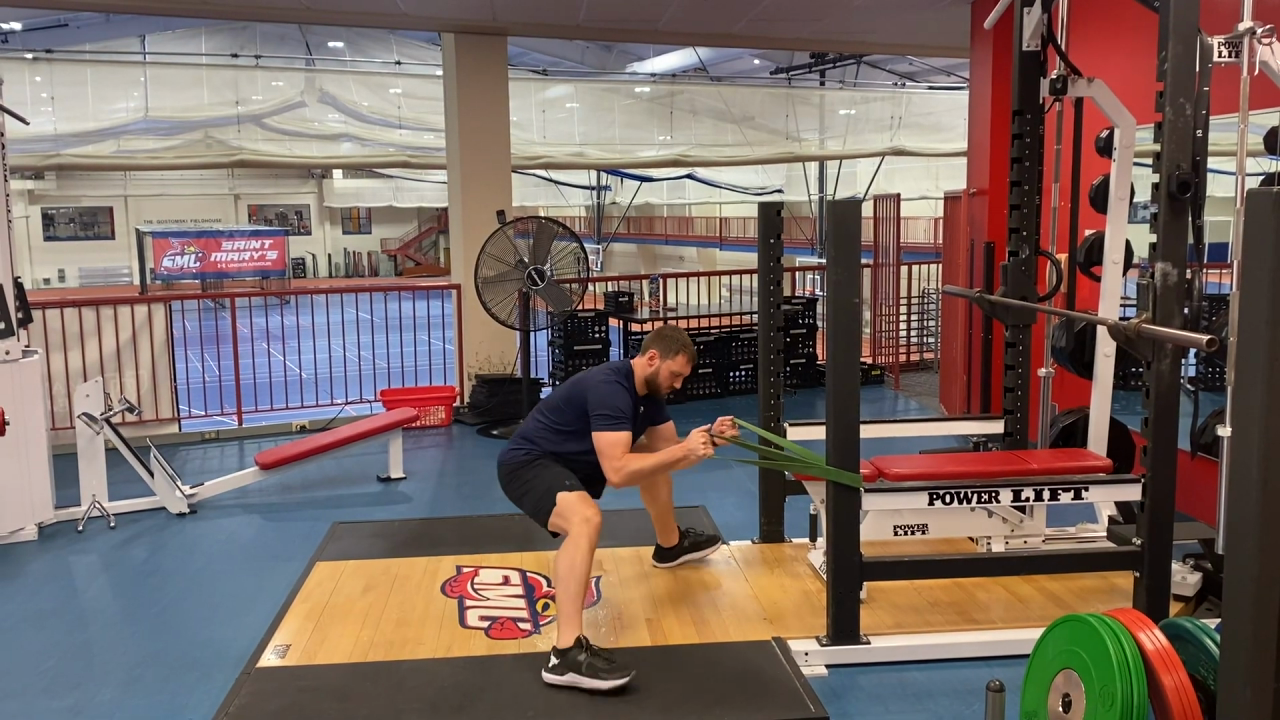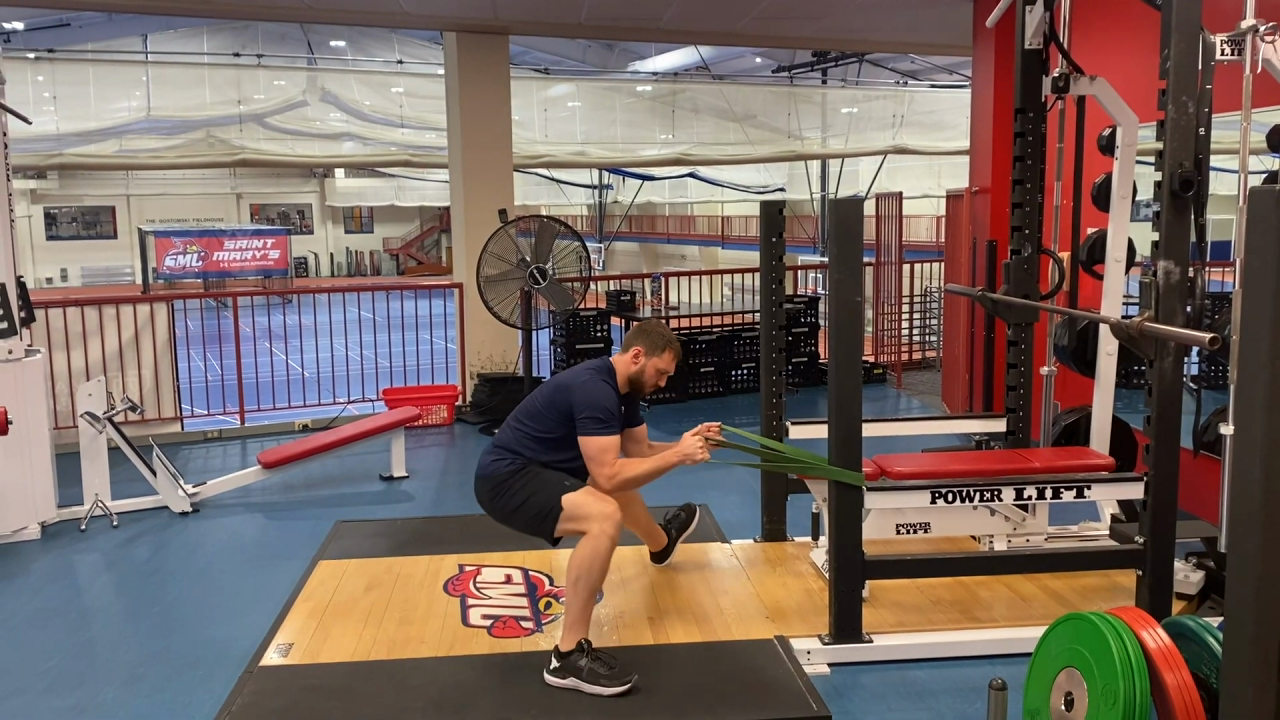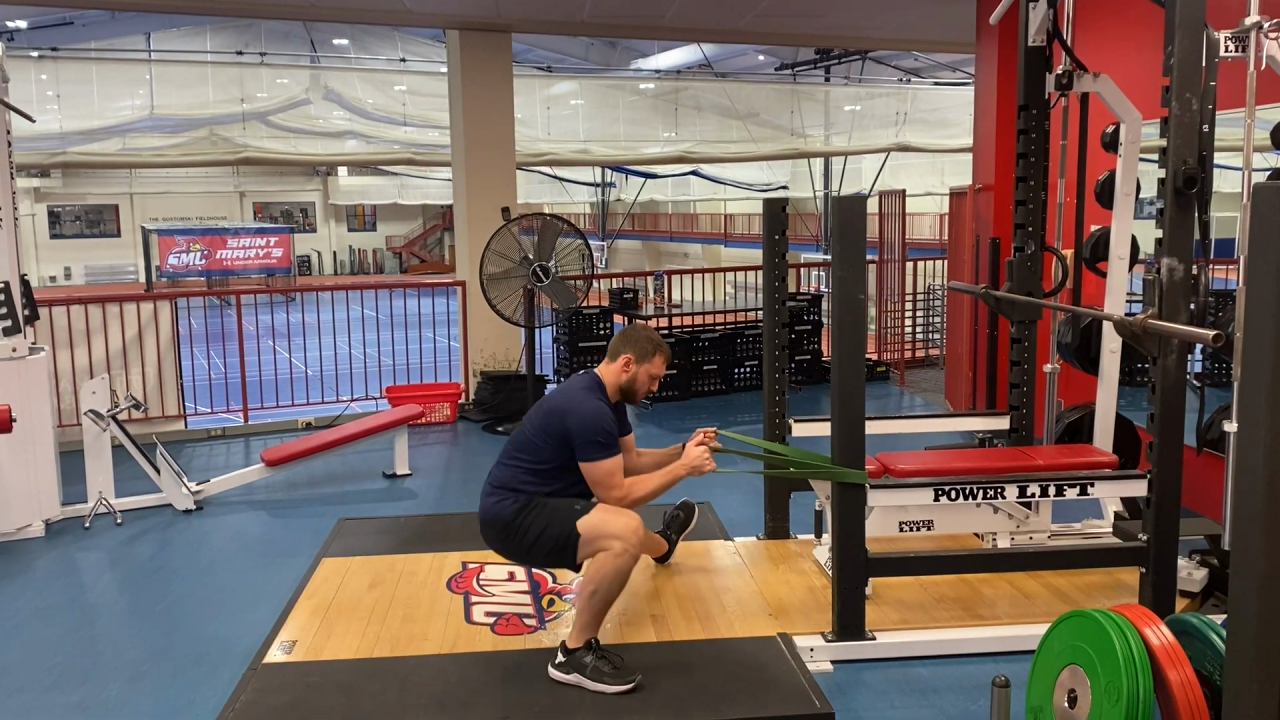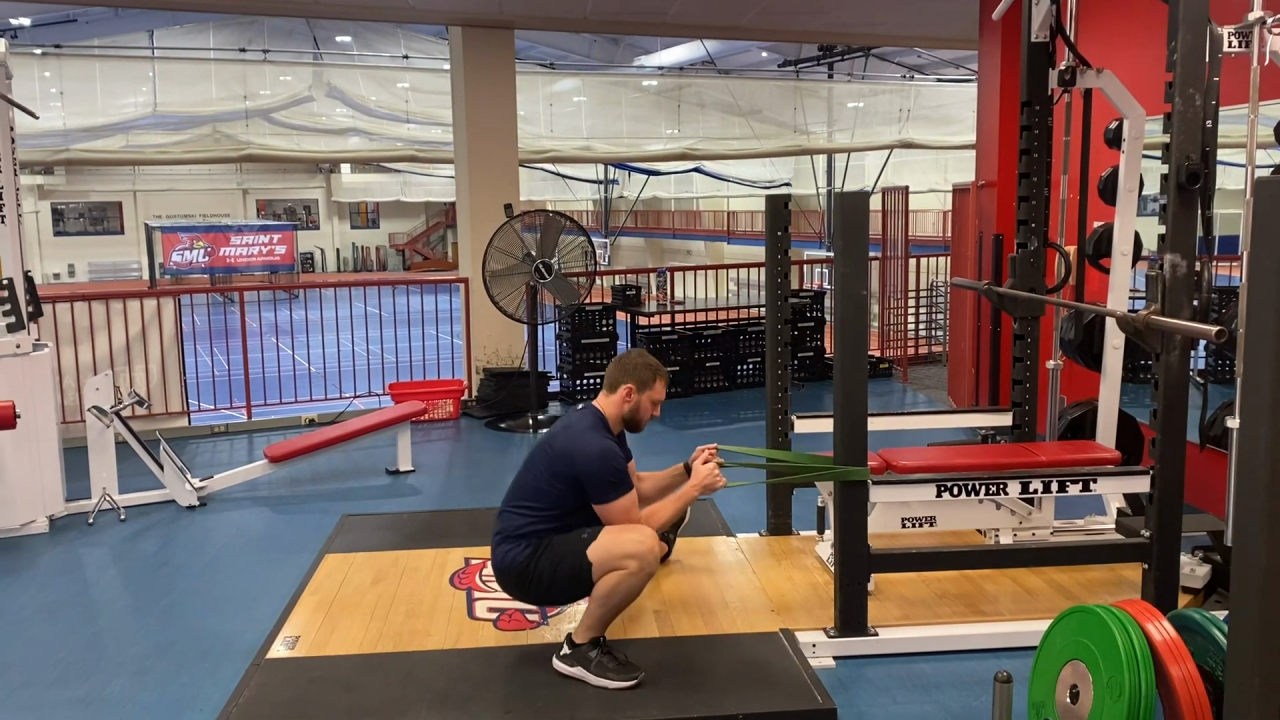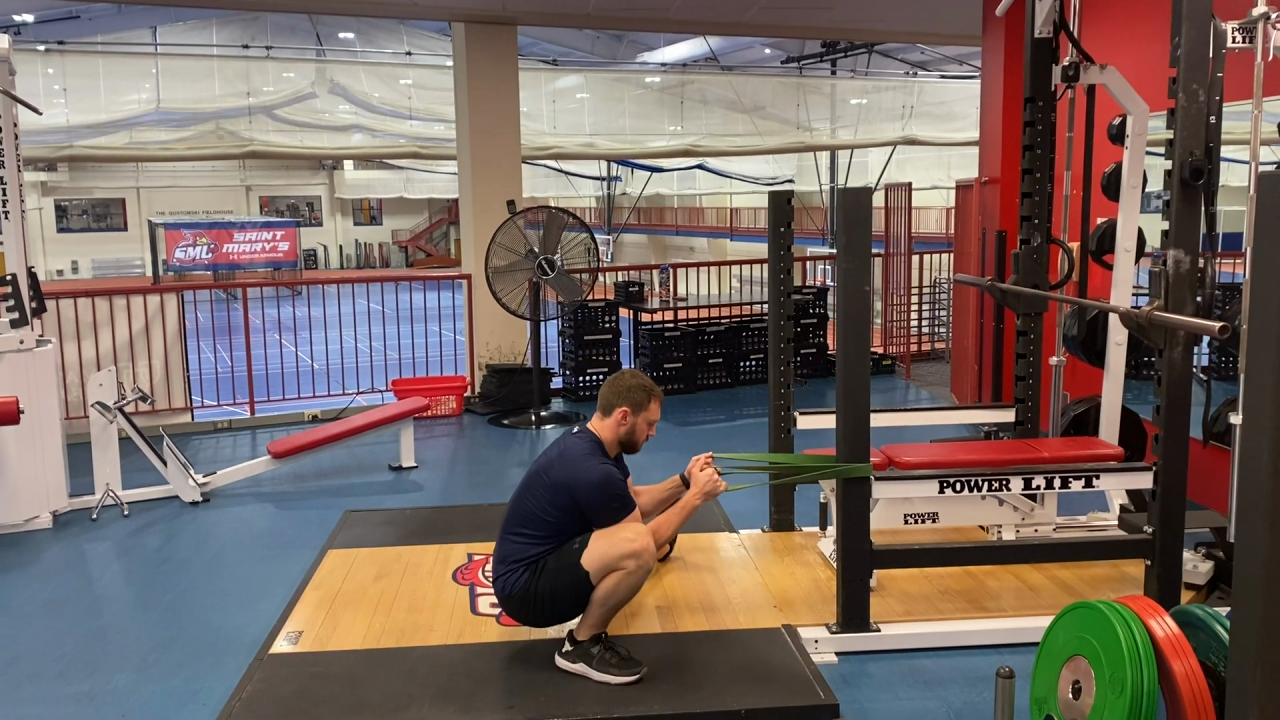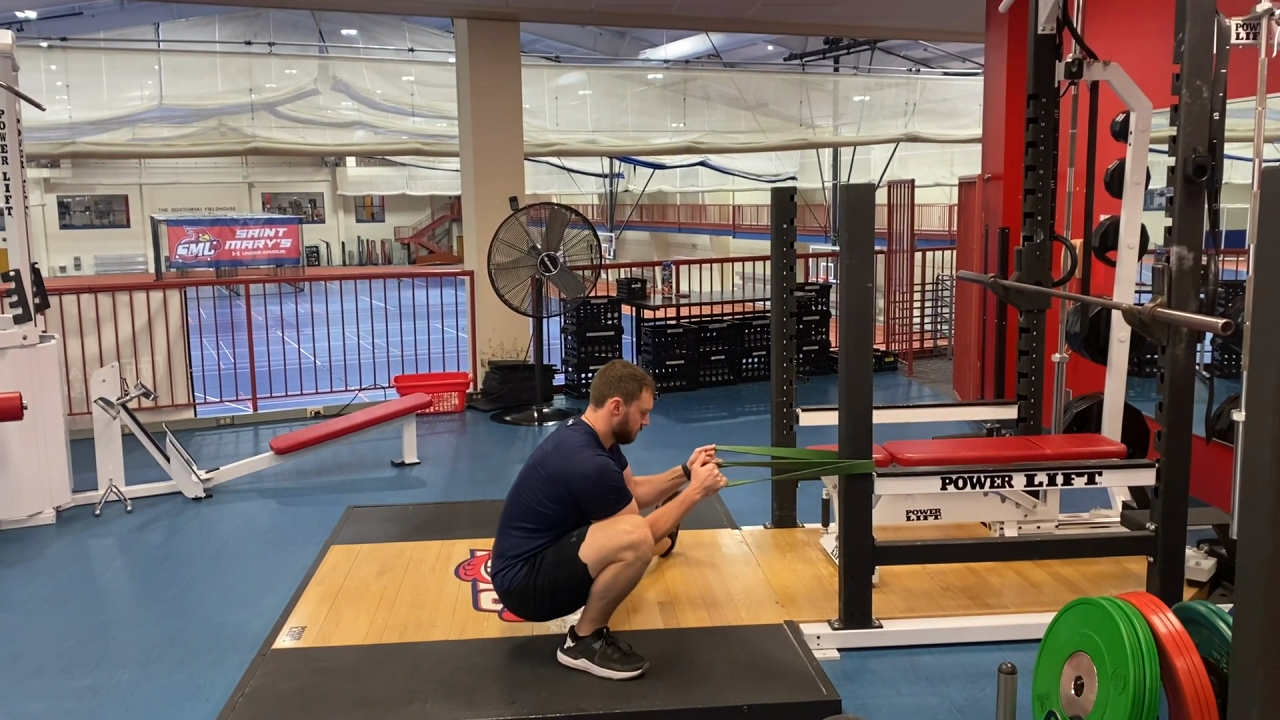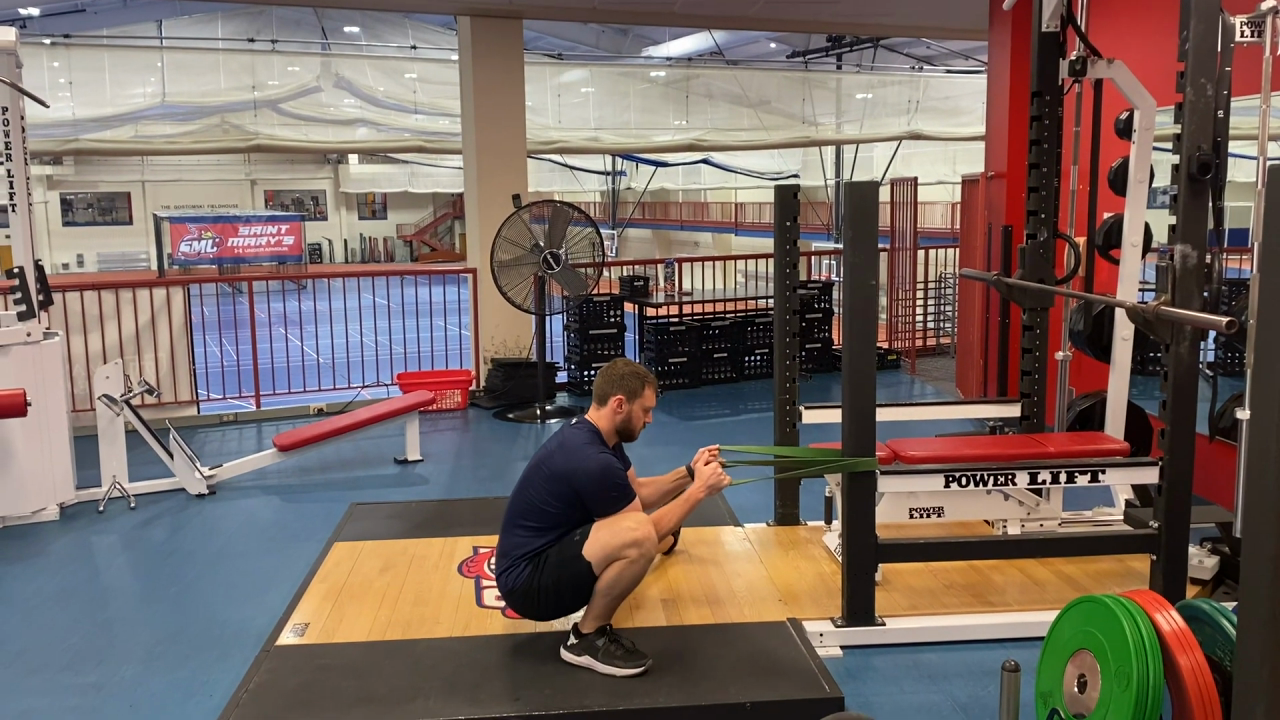
dt=0.3s
person 1, frame 1
left shoulder: (650, 390)
right shoulder: (609, 387)
left elbow: (668, 451)
right elbow: (617, 472)
left wrist: (708, 440)
right wrist: (683, 450)
left hip: (574, 462)
right hip: (528, 463)
left knee: (655, 457)
right knee: (586, 520)
left ankle: (670, 544)
right ankle: (567, 653)
person 1, frame 2
left shoulder: (621, 387)
right shoulder: (594, 388)
left elbow: (639, 452)
right elbow: (608, 477)
left wrist: (688, 443)
right wrist: (676, 456)
left hip: (535, 470)
right hip: (506, 479)
left knee: (620, 492)
right knee: (605, 518)
left ankle: (662, 542)
right ankle: (569, 656)
person 1, frame 3
left shoulder: (605, 396)
right shoulder: (587, 408)
left elbow: (630, 461)
right elbow: (616, 496)
left wrist: (684, 450)
right wrist: (682, 468)
left hip: (531, 498)
right hip: (511, 516)
left knee: (618, 514)
right knee: (625, 533)
left ankle: (661, 545)
right ankle: (576, 652)
person 1, frame 4
left shoulder: (596, 424)
right shoulder: (593, 448)
left elbow: (633, 488)
right elbow: (634, 524)
left wrist: (686, 470)
right wrist: (694, 489)
left hip: (540, 541)
right hip: (524, 564)
right knee: (642, 548)
left ankle: (663, 546)
right ankle: (581, 648)
person 1, frame 5
left shoulder: (590, 441)
right shoulder: (592, 472)
left elbow: (632, 501)
right elbow: (639, 541)
left wrist: (684, 481)
right wrist: (695, 497)
left hip: (539, 558)
right hip: (525, 586)
right knee: (638, 546)
left ankle: (662, 549)
right ankle: (583, 644)
person 1, frame 6
left shoulder: (589, 435)
right shoulder: (588, 464)
left elbow: (632, 491)
right elbow: (638, 533)
left wrist: (685, 473)
right wrist: (695, 491)
left hip: (542, 552)
right hip: (524, 581)
right knee: (635, 538)
left ankle: (663, 543)
right ankle: (585, 640)
person 1, frame 7
left shoulder: (591, 435)
right shoulder: (591, 461)
left elbow: (635, 493)
right elbow: (642, 533)
left wrist: (689, 473)
right wrist: (699, 490)
left hip: (545, 551)
right hip: (528, 580)
right knee: (639, 535)
left ankle: (666, 541)
right ankle: (587, 638)
